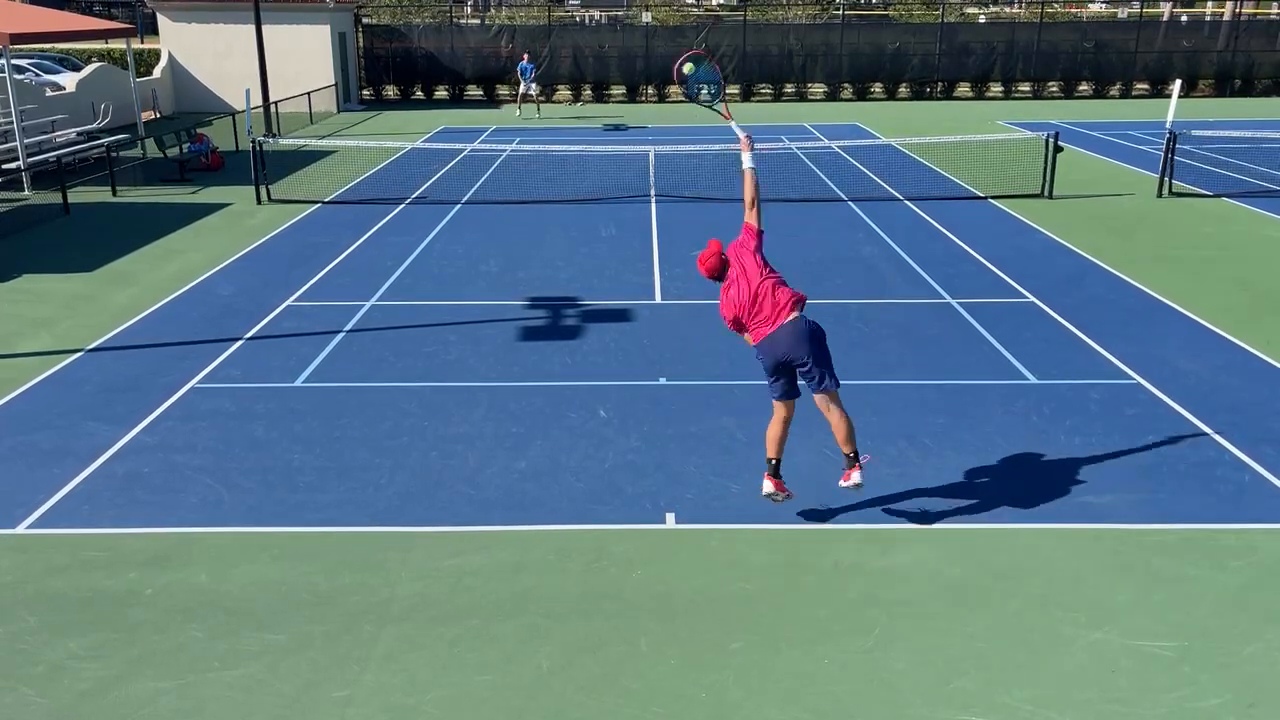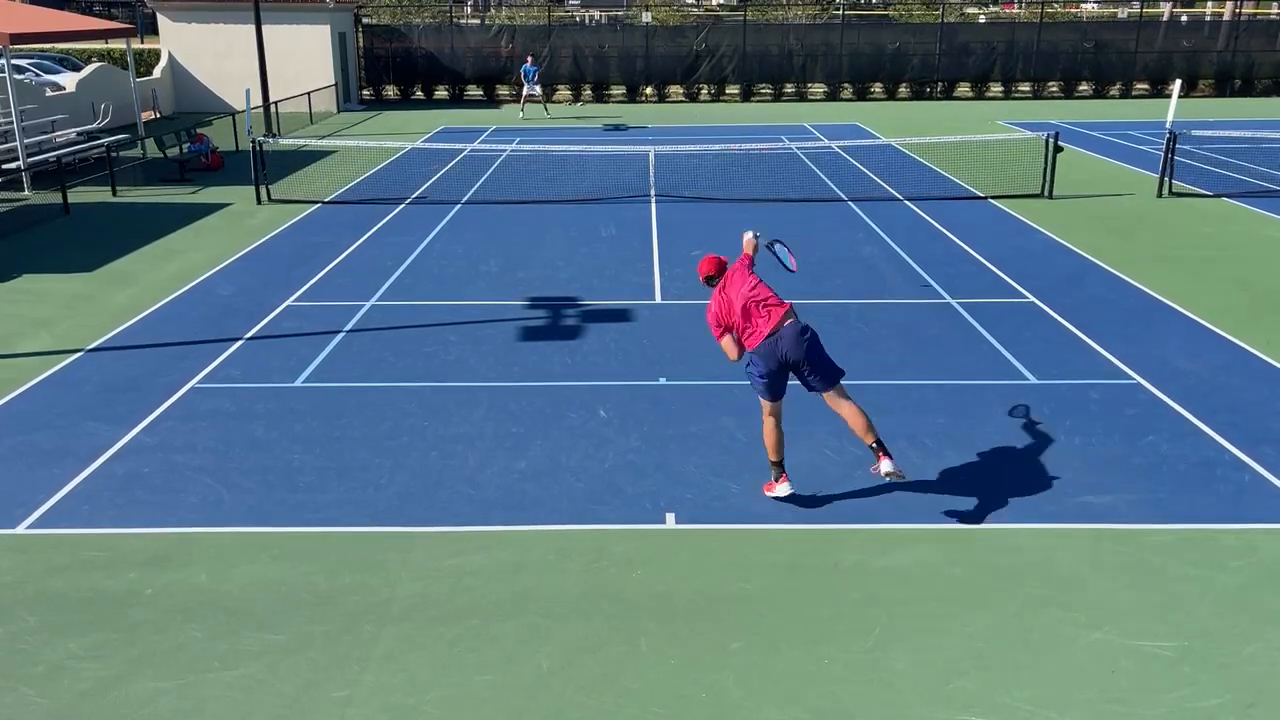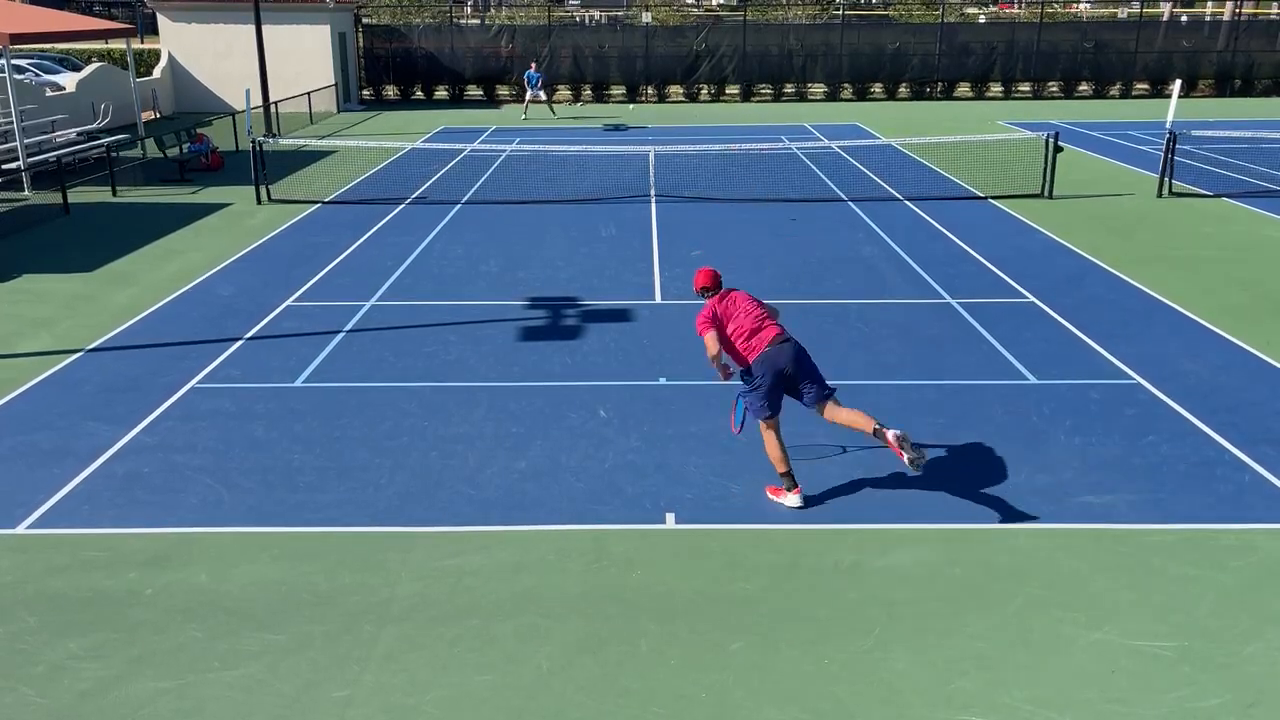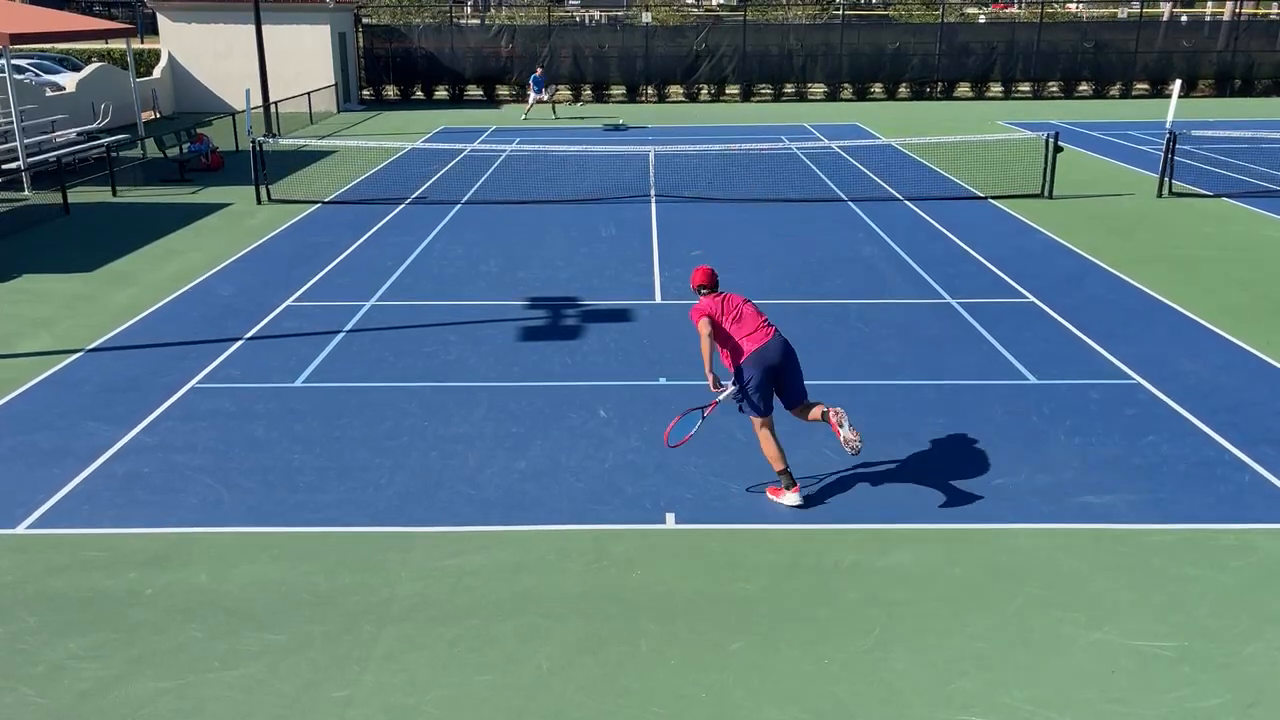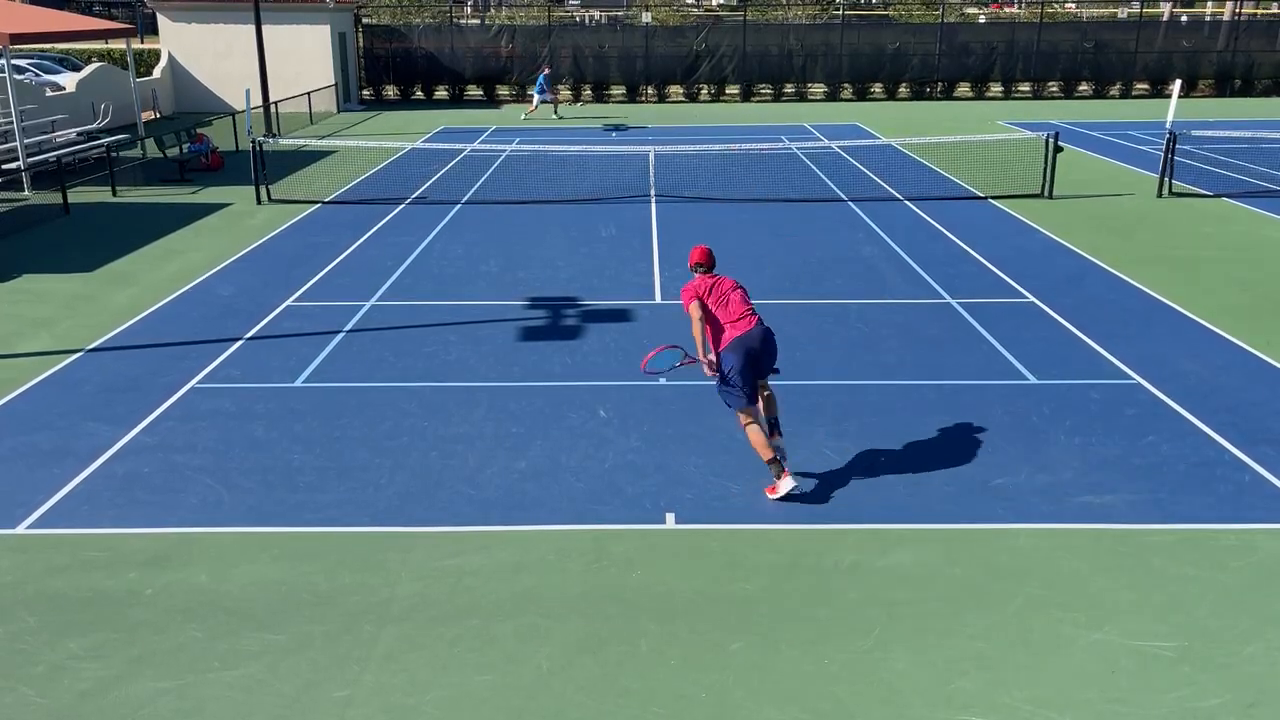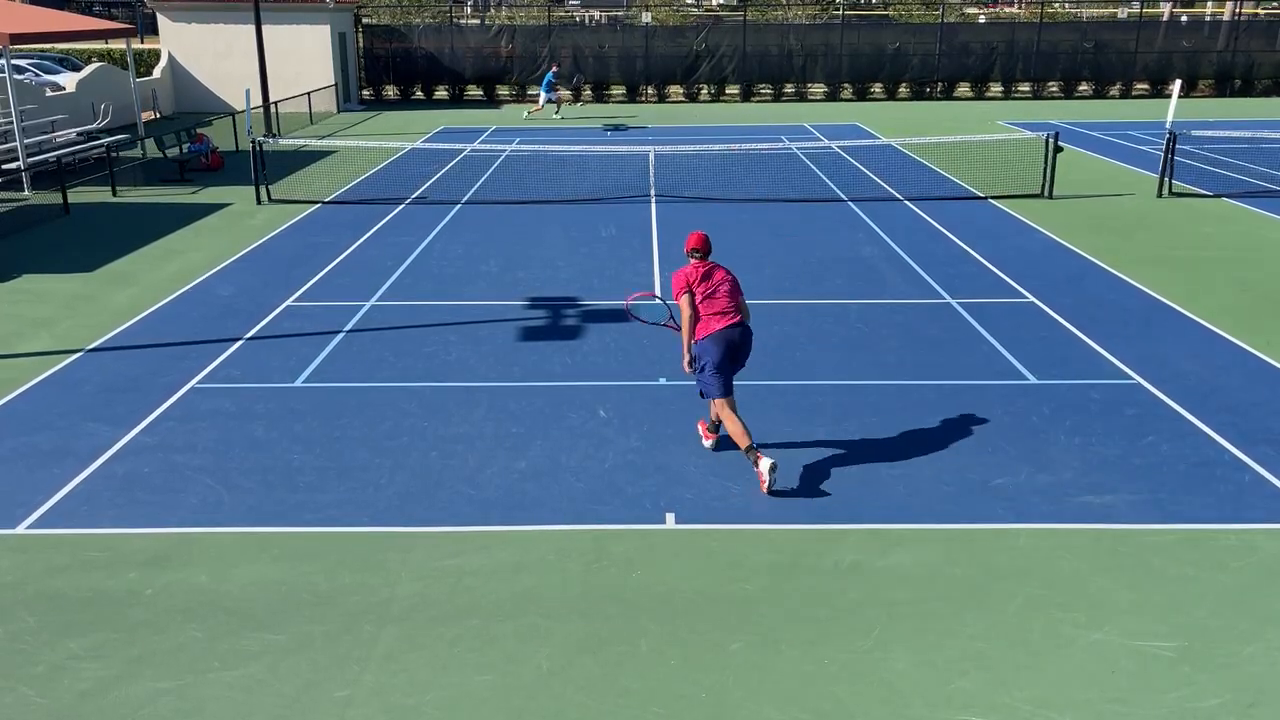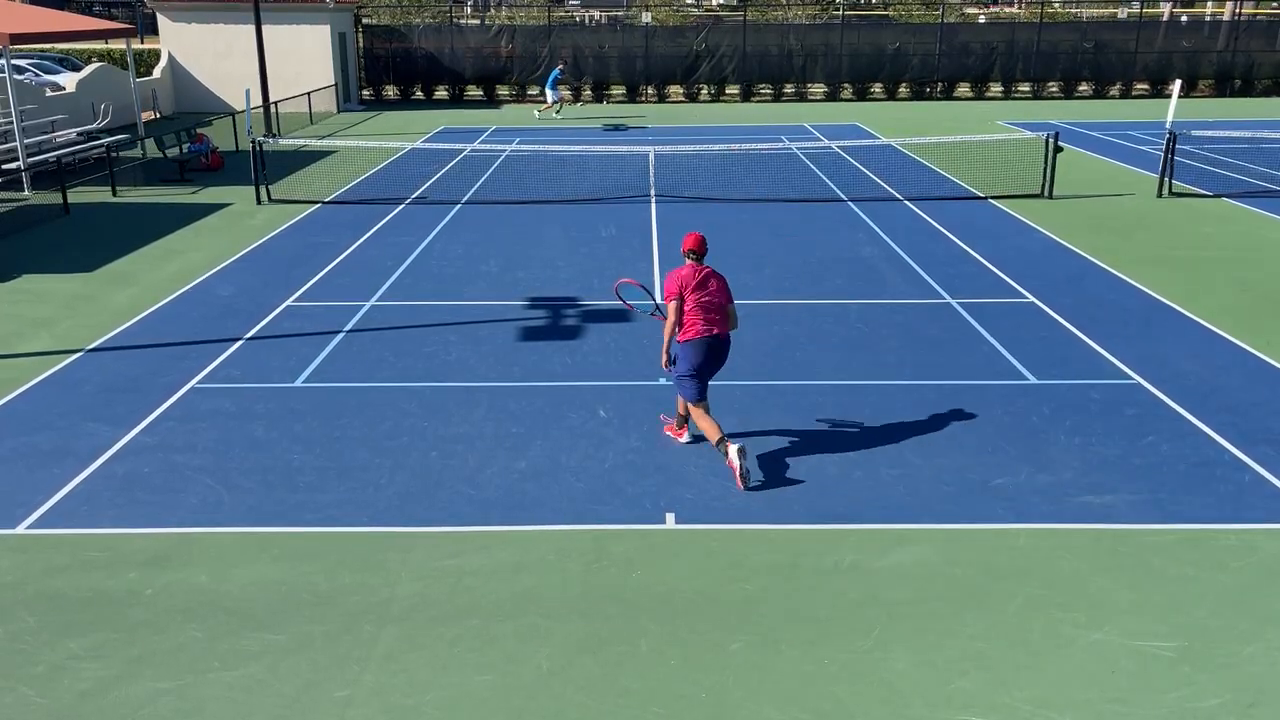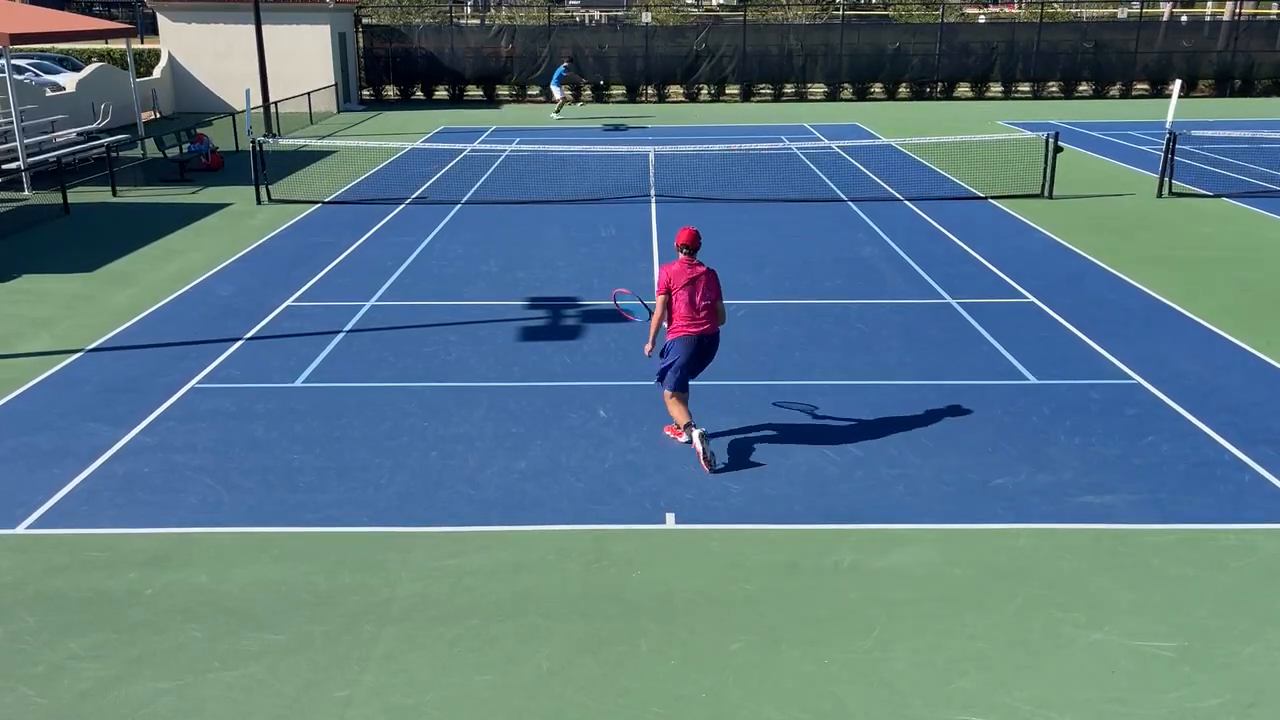
dt=0.1s
person 1, frame 1
left shoulder: (726, 304)
right shoulder: (742, 252)
left elbow: (752, 339)
right elbow: (750, 203)
right wrist: (747, 158)
left hip: (769, 347)
right hip: (796, 332)
left knee: (781, 413)
right knee: (829, 403)
left ankle: (772, 478)
right ankle: (852, 467)
person 1, frame 2
left shoulder: (715, 311)
right shoulder: (739, 271)
left elbow: (735, 355)
right elbow: (751, 246)
right wrist: (750, 238)
left hip: (762, 353)
right hip: (793, 333)
left knee: (771, 414)
right knee: (837, 397)
left ankle: (778, 480)
right ankle: (883, 458)
person 1, frame 3
left shoulder: (705, 315)
right shoulder: (740, 295)
left elbow: (714, 350)
right elbow: (774, 313)
left wrist: (721, 369)
left hip: (759, 368)
right hip: (787, 349)
left knee: (768, 428)
right knee: (832, 409)
left ankle: (790, 489)
right ankle: (885, 433)
person 1, frame 4
left shoulder: (700, 309)
right shoulder: (741, 301)
left elbow: (707, 334)
left wrist: (709, 372)
left hip: (751, 365)
right hip: (782, 350)
left knee: (762, 426)
right knee: (801, 410)
left ankle: (789, 488)
right ankle: (832, 415)
person 1, frame 5
left shoulder: (692, 287)
right shoulder: (734, 283)
left elbow: (699, 318)
left wrist: (703, 355)
left hip: (733, 349)
right hip: (763, 336)
left knee: (748, 418)
right knee: (761, 387)
left ankle: (781, 475)
right ankle: (775, 435)
person 1, frame 6
left shoulder: (682, 275)
right shoulder: (726, 274)
left elbow: (687, 313)
right elbow: (745, 314)
left wrist: (686, 351)
left hip: (713, 340)
right hip: (743, 335)
left knee: (724, 408)
right knee: (716, 382)
left ankle: (760, 460)
right ankle: (711, 431)
person 1, frame 7
left shoulder: (675, 277)
right shoulder: (719, 278)
left elbow: (673, 319)
right elbow: (733, 322)
left wrist: (665, 351)
left hip: (693, 344)
right hip: (721, 342)
left knee: (698, 411)
right knee: (690, 383)
left ankle: (729, 449)
right ankle: (680, 426)
person 1, frame 8
left shoulder: (668, 271)
right shoulder: (710, 274)
left elbow: (659, 313)
right elbow: (721, 318)
left wrist: (650, 342)
left hip: (682, 339)
right hip: (710, 340)
left knee: (672, 398)
right knee: (679, 380)
left ankle: (694, 432)
right ankle: (682, 428)
